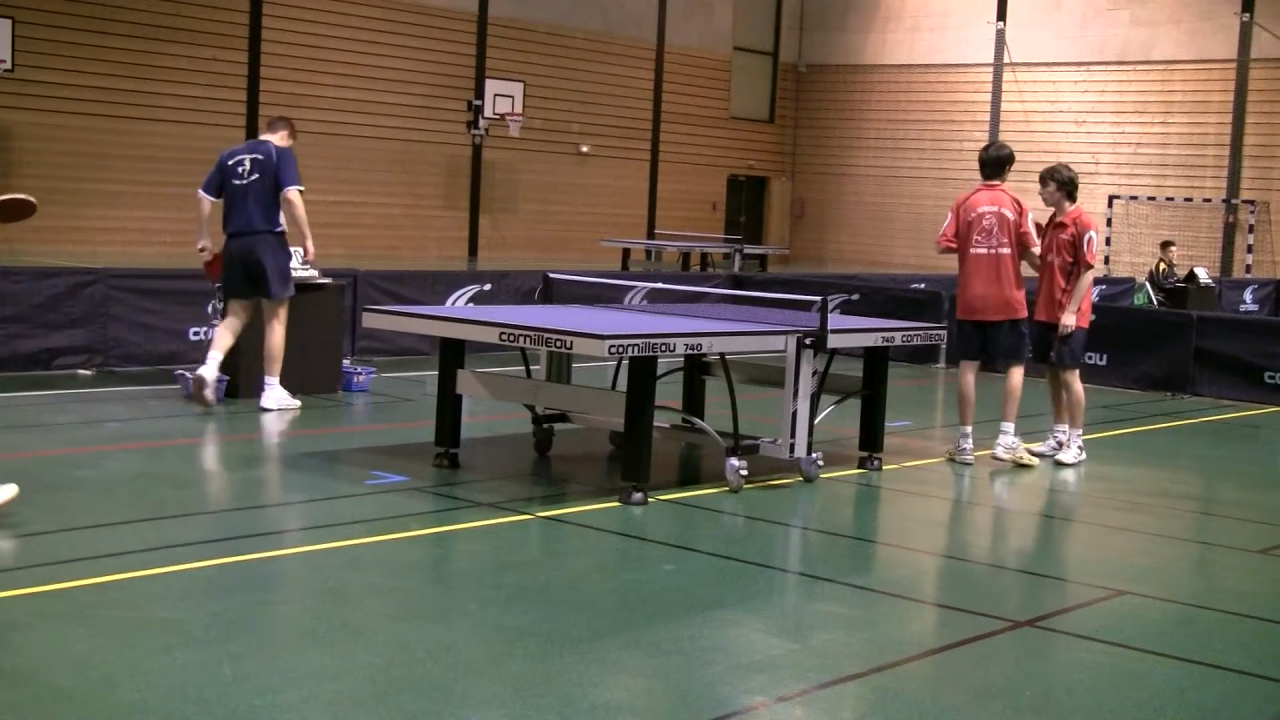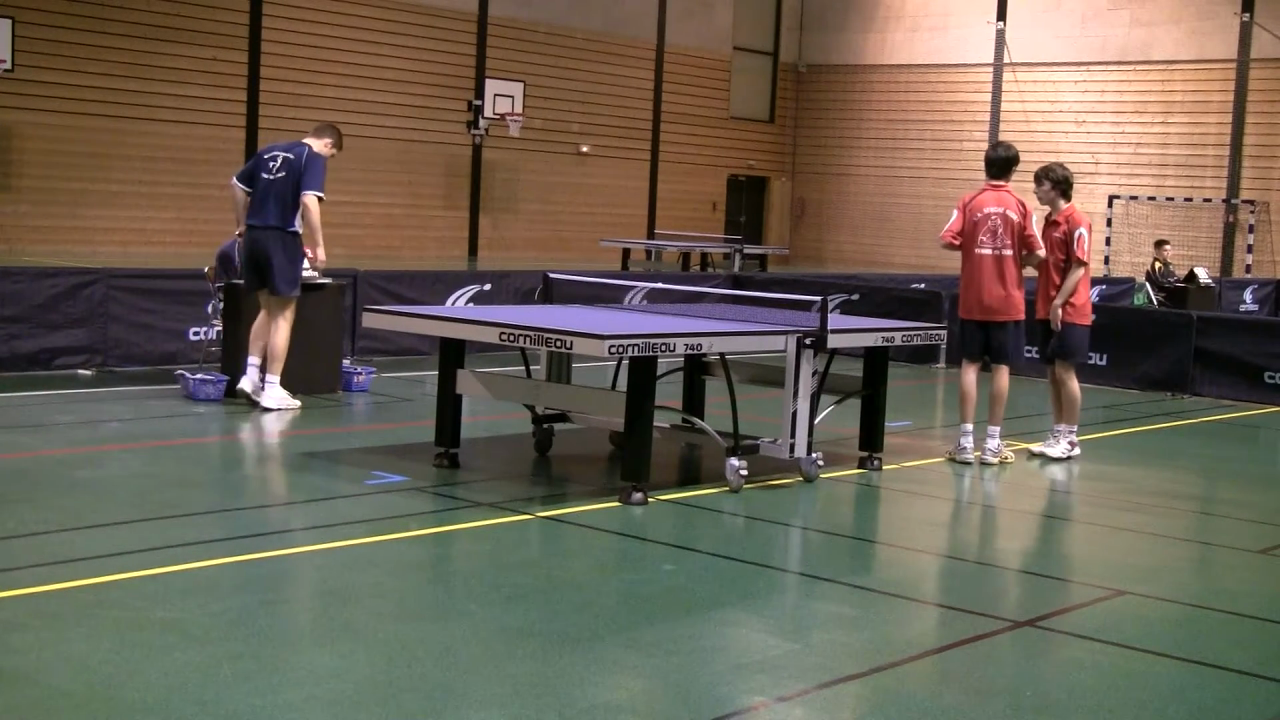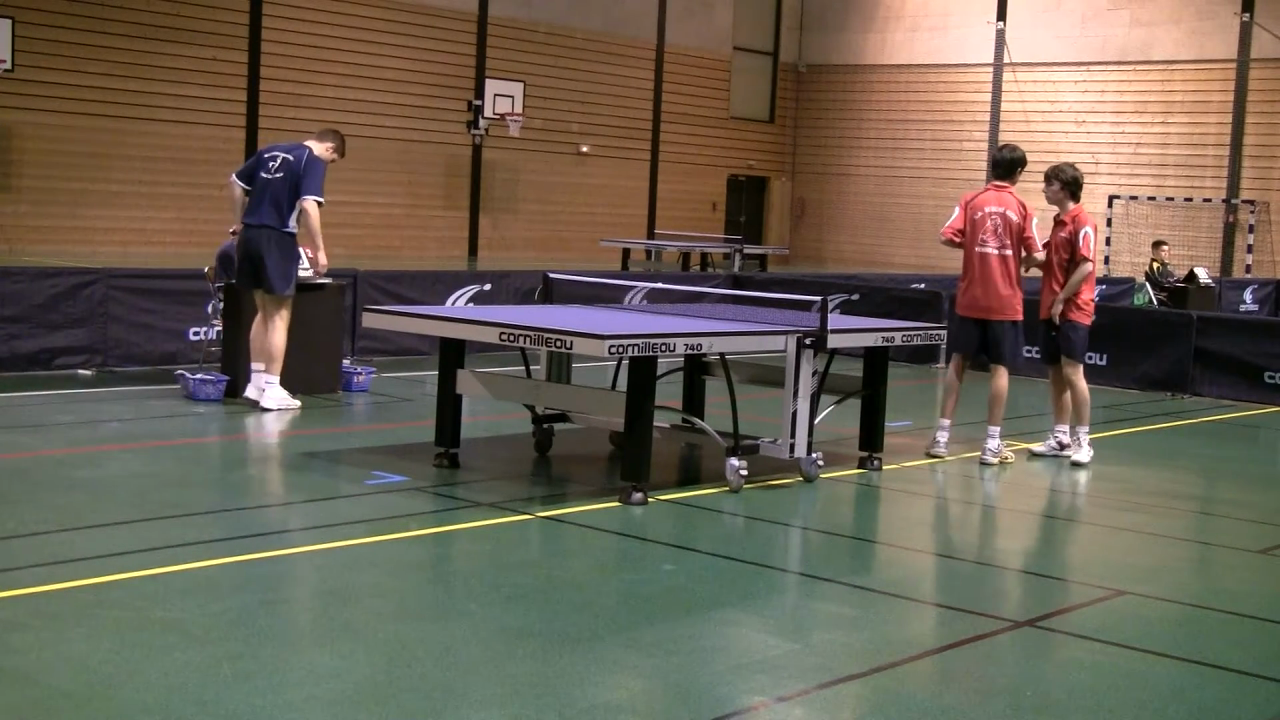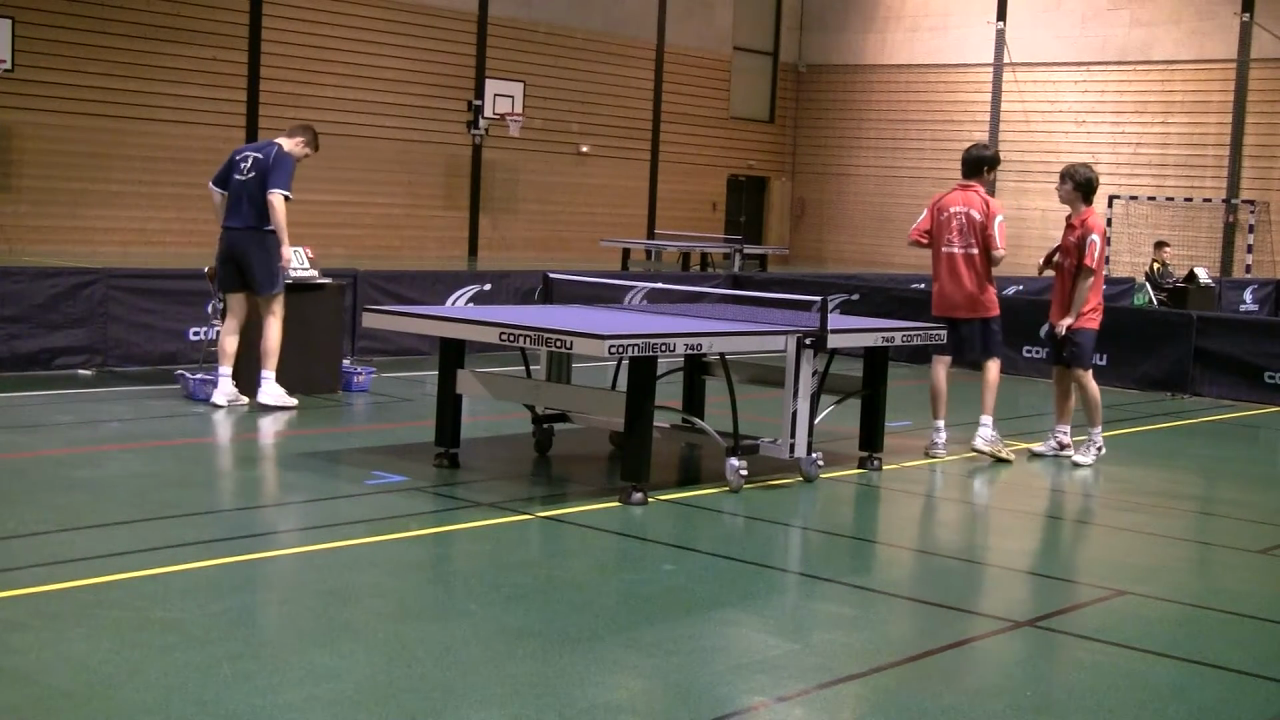
dt=0.5s
person 1, frame 1
left shoulder: (963, 203)
right shoulder: (1016, 205)
left elbow: (944, 245)
right elbow: (1033, 251)
left hip: (971, 302)
right hip: (1008, 302)
left knee: (968, 367)
right knee: (1014, 367)
left ankle: (965, 443)
right ankle: (1007, 440)
person 1, frame 2
left shoulder: (969, 202)
right shoulder: (1020, 206)
left elbow: (947, 241)
right elbow: (1038, 254)
left hip: (973, 301)
right hip: (1007, 303)
left knee: (969, 368)
right knee: (1001, 369)
left ankle: (965, 441)
right ankle: (992, 444)
person 1, frame 3
left shoulder: (971, 201)
right shoulder: (1022, 208)
left elbow: (947, 237)
right elbow: (1036, 255)
right wrist: (1017, 263)
left hip: (971, 299)
right hip: (1005, 302)
left knee: (958, 363)
right knee: (1000, 369)
left ankle: (942, 435)
right ankle: (992, 444)
person 1, frame 4
left shoulder: (940, 202)
right shoulder: (989, 205)
left elbow: (916, 239)
right elbow: (997, 253)
right wrist: (993, 261)
left hip: (944, 299)
right hip: (979, 300)
left knee: (941, 362)
right knee: (992, 360)
left ankle: (939, 437)
right ankle: (985, 431)
person 2, frame 1
left shoulder: (1083, 224)
right shoulder: (1051, 223)
left elbow: (1088, 272)
left wrist: (1072, 311)
left hip: (1070, 315)
right hip: (1045, 312)
left knee: (1068, 374)
right knee: (1052, 374)
left ankle: (1076, 443)
right ankle: (1058, 436)
person 2, frame 2
left shoulder: (1077, 221)
right shoulder: (1049, 221)
left elbow: (1079, 268)
left wrist: (1058, 303)
left hip: (1070, 311)
right hip: (1049, 310)
left knee: (1066, 372)
right knee: (1053, 373)
left ankle: (1070, 439)
right ankle: (1058, 435)
person 2, frame 3
left shoulder: (1082, 222)
right shoulder: (1059, 221)
left elbow: (1086, 266)
left wrist: (1061, 299)
left hip: (1073, 310)
right hip: (1052, 310)
left knee: (1072, 371)
right knee: (1056, 374)
left ankle: (1083, 440)
right ankle: (1060, 437)
person 2, frame 4
left shoulder: (1092, 227)
right shoulder: (1071, 222)
left elbow: (1088, 276)
left wrist: (1073, 315)
right wrist: (1051, 264)
left hip: (1082, 316)
right hip: (1061, 314)
left knee: (1081, 374)
right knee: (1061, 376)
left ankle: (1095, 441)
right ankle: (1061, 438)
person 3, frame 1
left shoulder: (229, 156)
right shoulder: (281, 154)
left elbow: (204, 198)
right elbow: (291, 197)
left wrist: (204, 239)
right wrist: (307, 239)
left hip: (235, 245)
right hip: (268, 243)
left knee: (235, 316)
right knee: (276, 319)
left ankle: (209, 368)
right ankle: (272, 391)
person 3, frame 2
left shoulder: (268, 151)
right shoulder: (313, 158)
left elbow: (237, 186)
right elbow: (308, 201)
left wrist: (243, 225)
right wrist: (318, 246)
left hip: (254, 237)
right hip: (281, 239)
left knee: (266, 313)
right knee: (282, 316)
left ankle: (251, 377)
right ankle: (272, 390)
person 3, frame 3
left shoulder: (269, 151)
right shoulder: (313, 162)
left elbow: (235, 182)
right elbow: (308, 206)
left wrist: (239, 223)
right wrist: (319, 250)
left hip: (249, 236)
right hip: (277, 240)
left knee: (264, 313)
right knee: (278, 316)
left ankle: (256, 383)
right ankle: (272, 390)
person 3, frame 4
left shoulder: (242, 152)
right shoulder: (283, 158)
left elbow: (215, 189)
right elbow: (275, 200)
right wrist: (285, 244)
left hip: (230, 239)
right hip: (259, 239)
left knee: (234, 317)
right knee: (273, 315)
left ankle: (225, 386)
right ankle: (269, 387)
